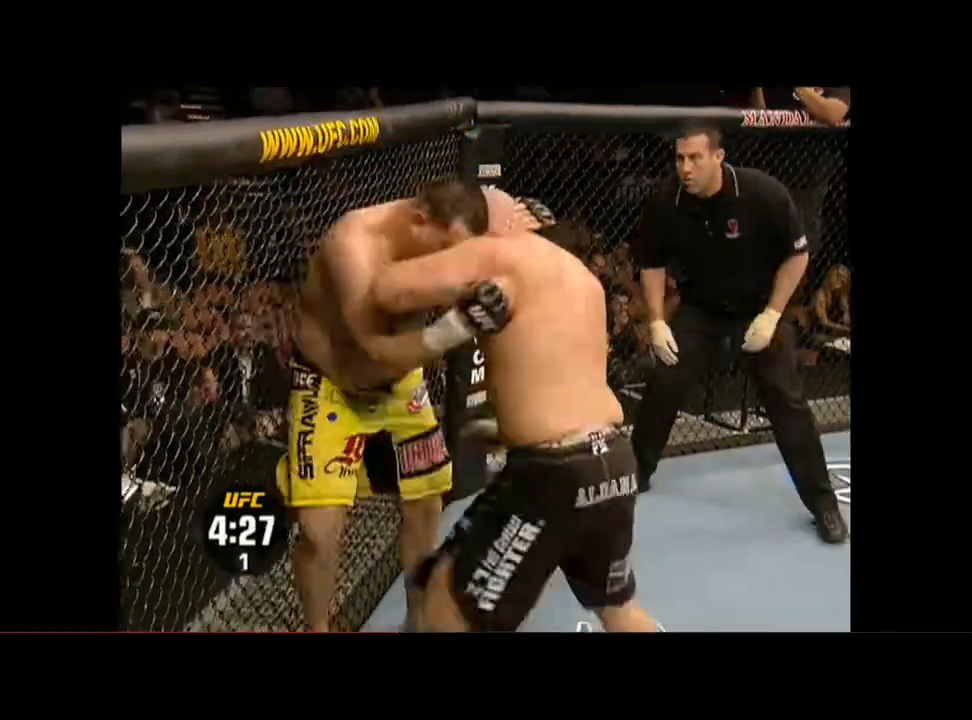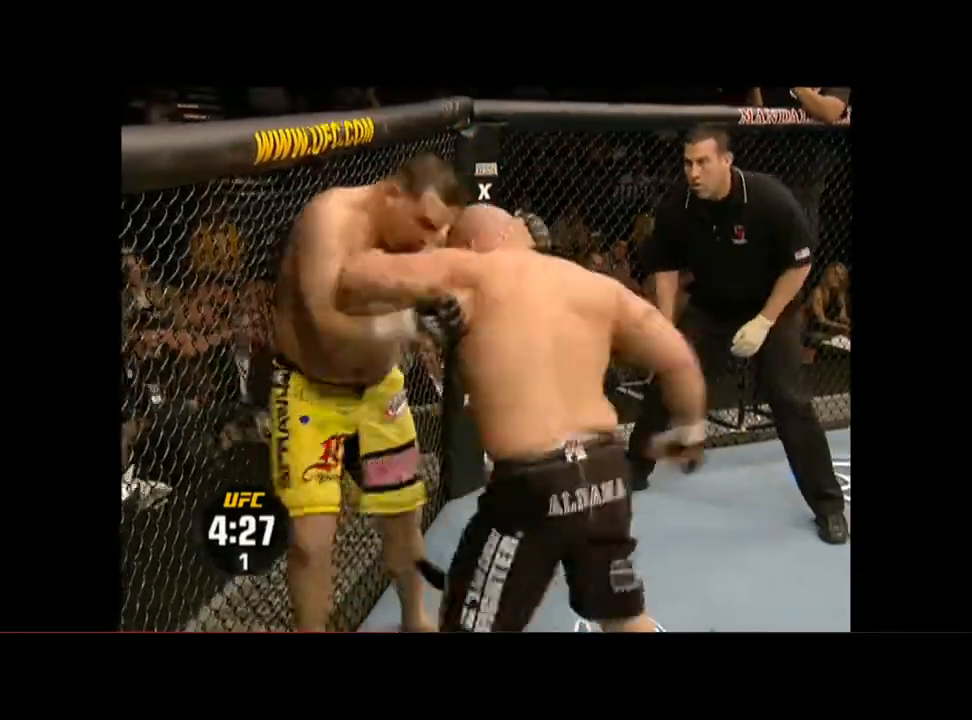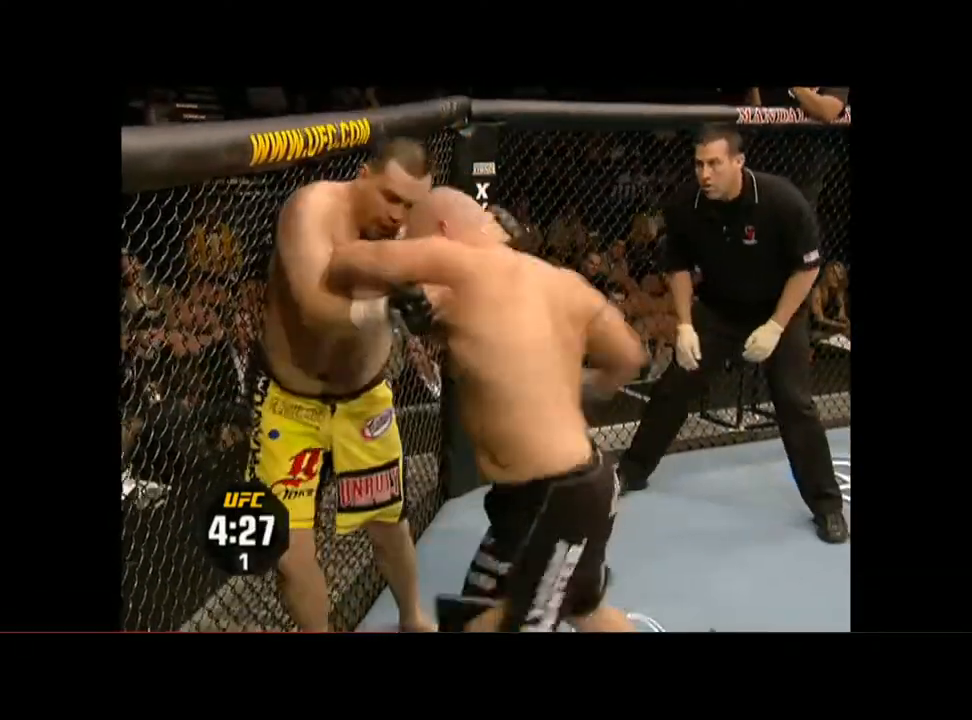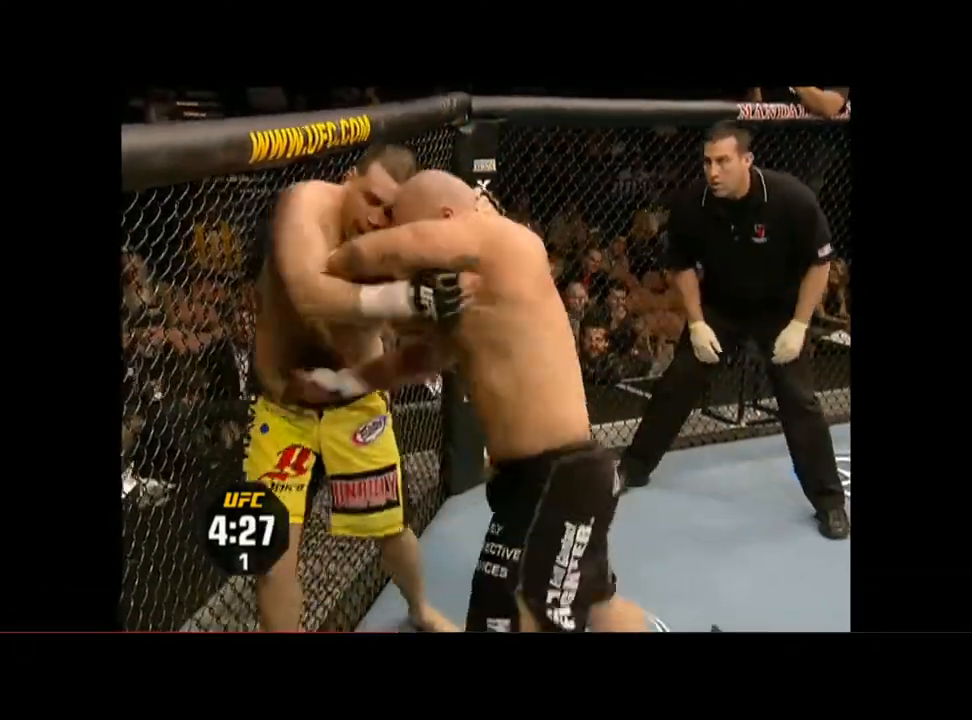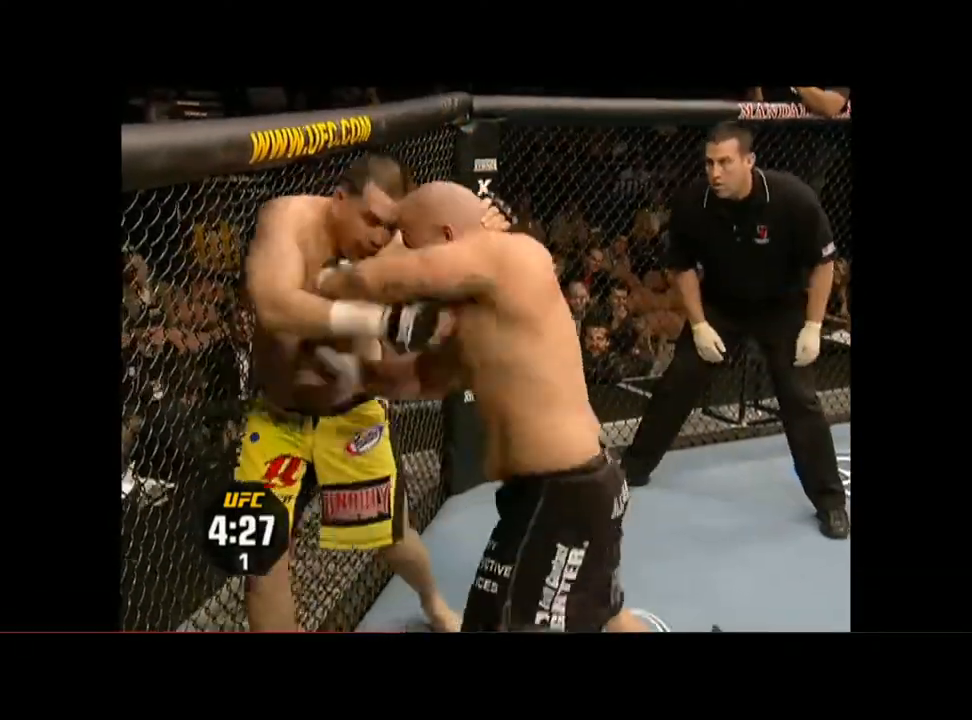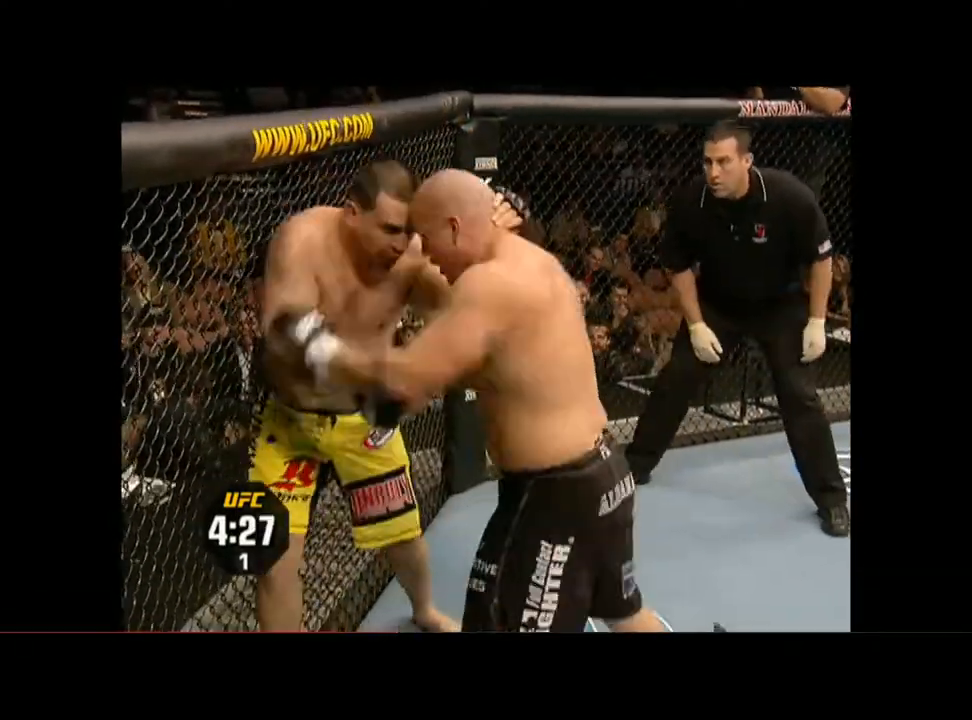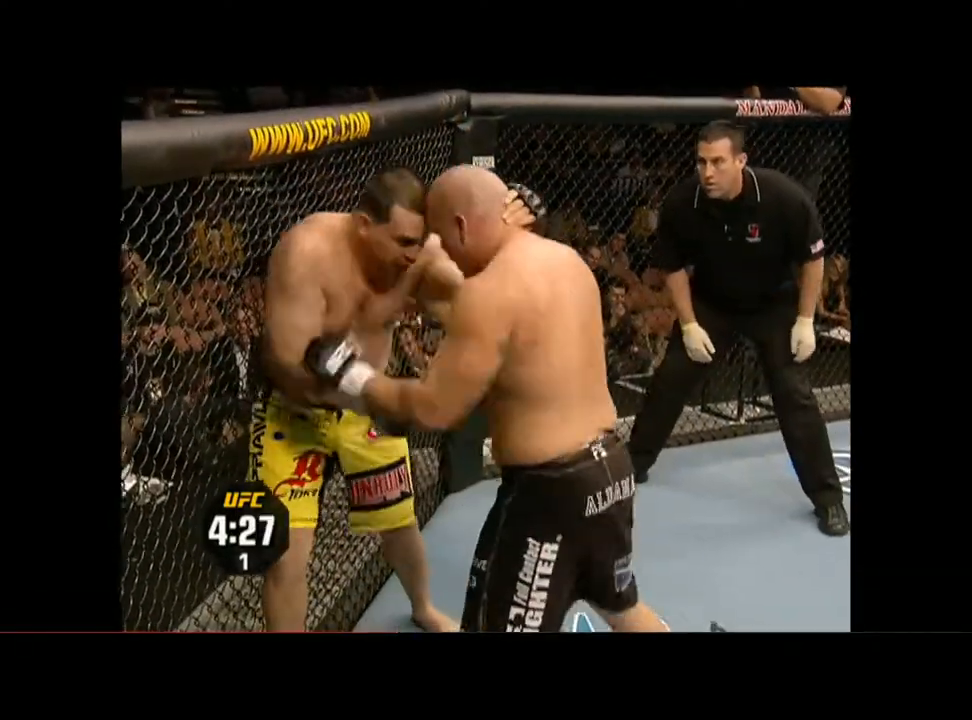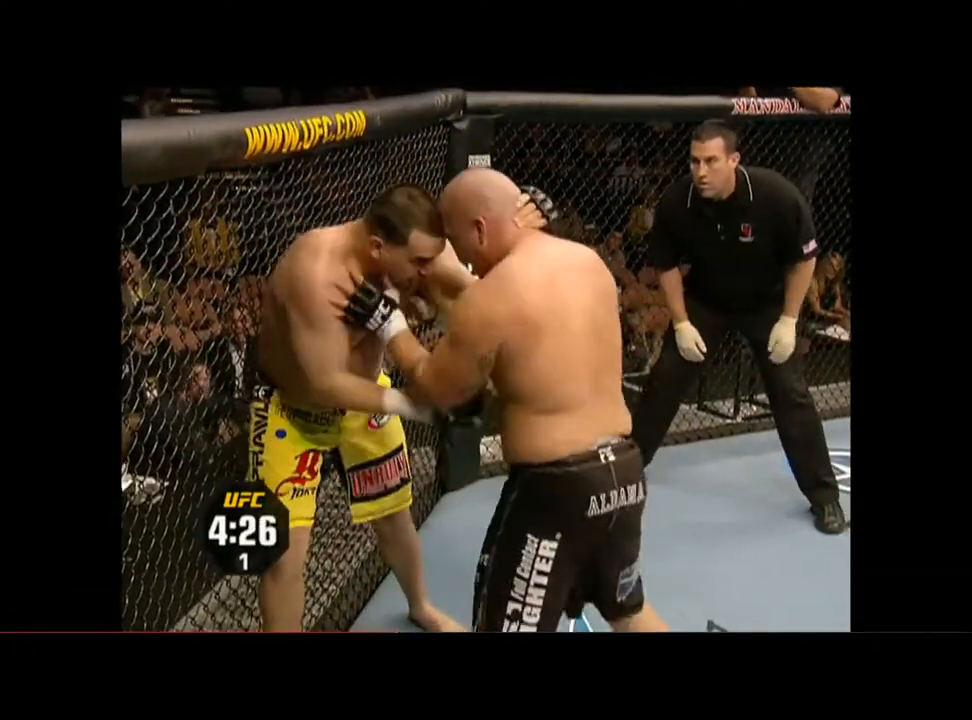
dt=0.1s
person 1, frame 1
left shoulder: (441, 236)
right shoulder: (354, 246)
left hip: (399, 382)
right hip: (330, 387)
left knee: (424, 508)
right knee: (319, 533)
right ankle: (318, 636)
person 1, frame 2
left shoulder: (426, 229)
right shoulder: (331, 215)
right elbow: (334, 329)
right wrist: (415, 319)
left hip: (379, 388)
right hip: (306, 391)
left knee: (403, 519)
right knee: (312, 542)
left ankle: (415, 618)
right ankle: (312, 632)
person 1, frame 3
right shoulder: (315, 205)
right elbow: (315, 308)
right wrist: (387, 308)
left hip: (363, 402)
right hip: (287, 402)
left knee: (389, 524)
right knee: (293, 556)
left ankle: (413, 616)
person 1, frame 4
right shoulder: (306, 202)
right elbow: (310, 295)
right wrist: (404, 298)
left hip: (356, 408)
right hip: (282, 407)
left knee: (390, 530)
right knee: (272, 555)
left ankle: (421, 610)
person 1, frame 5
right shoulder: (288, 217)
right elbow: (273, 305)
right wrist: (378, 321)
left hip: (352, 417)
right hip: (276, 415)
left knee: (390, 537)
right knee: (264, 565)
left ankle: (432, 602)
person 1, frame 6
left shoulder: (414, 256)
right shoulder: (304, 237)
right elbow: (283, 336)
left hip: (367, 415)
right hip: (290, 415)
left knee: (402, 533)
right knee: (277, 562)
left ankle: (425, 609)
person 1, frame 7
left shoulder: (419, 253)
right shoulder: (309, 248)
right elbow: (292, 358)
left hip: (365, 407)
right hip: (293, 409)
left knee: (400, 523)
right knee: (286, 559)
left ankle: (423, 608)
person 1, frame 8
left shoulder: (417, 253)
right shoulder: (316, 271)
right elbow: (329, 388)
right wrist: (422, 402)
left hip: (363, 397)
right hip: (292, 406)
left knee: (396, 515)
right knee: (284, 556)
left ankle: (420, 607)
person 2, frame 1
left shoulder: (501, 256)
right shoulder: (581, 276)
left elbow: (389, 288)
left hip: (545, 477)
right hip: (611, 465)
left knee: (445, 607)
right knee: (617, 605)
person 2, frame 2
left shoulder: (469, 272)
right shoulder: (597, 286)
left elbow: (356, 275)
right elbow: (677, 361)
right wrist: (689, 427)
left hip: (533, 488)
right hip: (603, 473)
left knee: (466, 628)
right knee: (624, 615)
person 2, frame 3
left shoulder: (471, 269)
right shoulder: (562, 283)
left elbow: (346, 262)
right elbow: (629, 357)
left hip: (548, 502)
right hip: (580, 483)
right knee: (584, 608)
person 2, frame 4
left shoulder: (498, 239)
right shoulder: (469, 278)
left elbow: (378, 252)
right elbow: (423, 355)
left wrist: (335, 265)
right wrist: (345, 380)
left hip: (557, 478)
right hip: (571, 470)
right knee: (597, 601)
person 2, frame 5
left shoulder: (505, 258)
right shoulder: (482, 293)
left elbow: (387, 276)
right elbow: (431, 373)
left wrist: (324, 285)
left hip: (560, 498)
right hip: (598, 481)
right knee: (604, 612)
person 2, frame 6
left shoulder: (494, 283)
right shoulder: (535, 265)
left elbow: (408, 379)
left wrist: (321, 349)
left hip: (552, 493)
right hip: (601, 474)
right knee: (624, 610)
person 2, frame 7
left shoulder: (489, 294)
right shoulder: (567, 259)
left elbow: (433, 410)
left wrist: (349, 373)
left hip: (547, 490)
right hip: (610, 467)
right knee: (623, 606)
person 2, frame 8
left shoulder: (490, 299)
right shoulder: (587, 260)
left elbow: (438, 389)
left wrist: (386, 322)
left hip: (553, 489)
right hip: (622, 473)
left knee: (506, 624)
right knee: (627, 611)
person 3, frame 1
left shoulder: (764, 194)
right shoulder: (666, 205)
left elbow: (797, 253)
right elbow: (652, 264)
left wrist: (770, 315)
right wrist: (657, 321)
left hip: (761, 309)
right hip: (699, 308)
left knee: (784, 398)
right knee: (662, 385)
left ankle: (823, 502)
right ankle: (637, 471)
person 3, frame 2
left shoulder: (771, 200)
right shoulder: (676, 207)
left elbow: (799, 264)
right elbow: (664, 266)
left wrist: (763, 323)
right wrist: (665, 324)
left hip: (769, 312)
right hip: (708, 309)
left knee: (790, 402)
left ankle: (828, 504)
right ankle: (634, 469)
person 3, frame 3
left shoulder: (782, 201)
right shoulder: (685, 207)
left elbow: (807, 268)
right elbow: (679, 267)
left wrist: (775, 327)
right wrist: (684, 325)
left hip: (777, 311)
right hip: (714, 309)
left knee: (795, 403)
right knee: (674, 385)
left ankle: (827, 504)
right ankle: (633, 469)
person 3, frame 4
left shoulder: (791, 198)
right shoulder: (692, 205)
left elbow: (819, 263)
right elbow: (683, 266)
left wrist: (798, 326)
right wrist: (697, 323)
left hip: (781, 308)
right hip: (717, 306)
left knee: (798, 399)
right knee: (677, 383)
left ankle: (829, 500)
right ankle: (635, 466)
person 3, frame 5
left shoulder: (793, 198)
right shoulder: (692, 203)
left elbow: (823, 261)
right elbow: (683, 265)
left wrist: (813, 325)
right wrist: (700, 324)
left hip: (782, 306)
right hip: (717, 305)
left knee: (800, 398)
right knee: (677, 382)
left ankle: (830, 500)
right ankle: (636, 466)
person 3, frame 6
left shoulder: (790, 197)
right shoulder: (689, 203)
left elbow: (820, 258)
right elbow: (679, 265)
left wrist: (817, 321)
right wrist: (696, 324)
left hip: (780, 304)
right hip: (714, 304)
left knee: (799, 395)
right knee: (674, 381)
left ankle: (831, 497)
right ankle: (637, 464)
person 3, frame 7
left shoulder: (784, 197)
right shoulder: (681, 203)
left elbow: (813, 257)
right elbow: (672, 266)
left wrist: (805, 320)
right wrist: (689, 324)
left hip: (775, 303)
right hip: (709, 302)
left knee: (794, 393)
right knee: (670, 379)
left ankle: (827, 497)
right ankle: (633, 463)
person 3, frame 8
left shoulder: (776, 196)
right shoulder: (675, 202)
left elbow: (804, 259)
right elbow: (666, 264)
left wrist: (788, 321)
right wrist: (681, 323)
left hip: (768, 301)
right hip: (703, 301)
left knee: (789, 391)
right knee: (665, 378)
left ankle: (823, 495)
